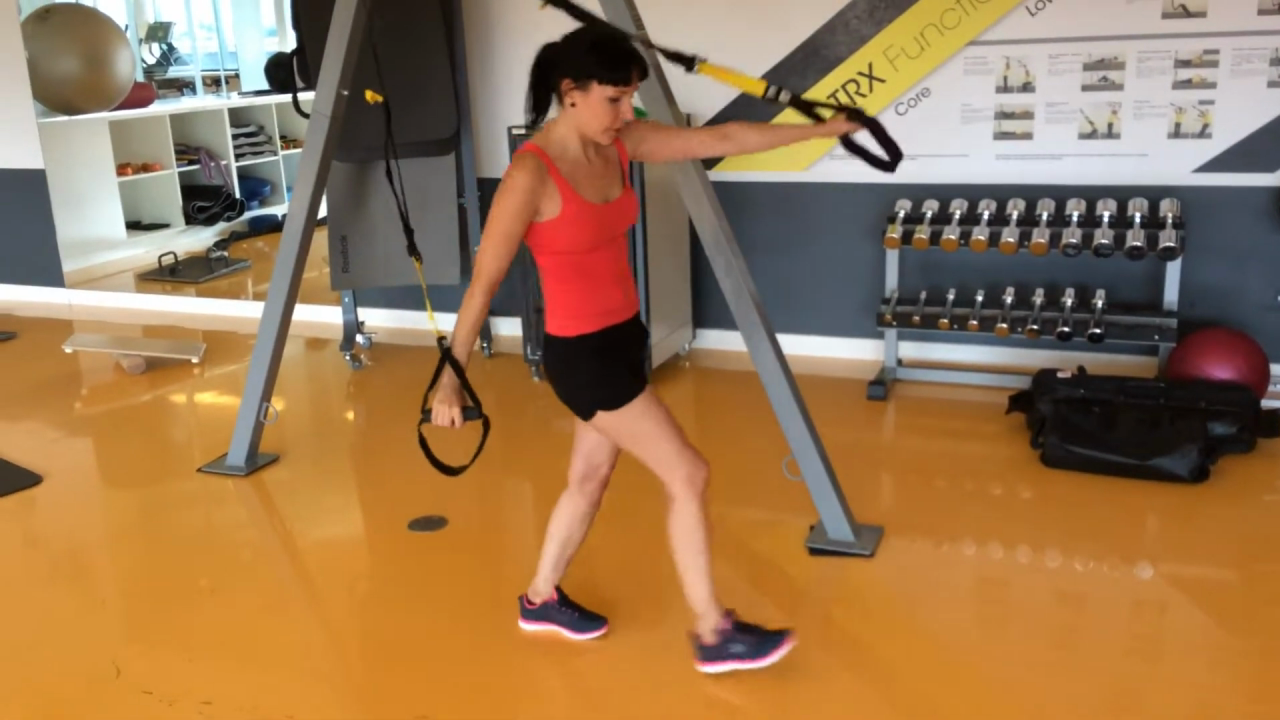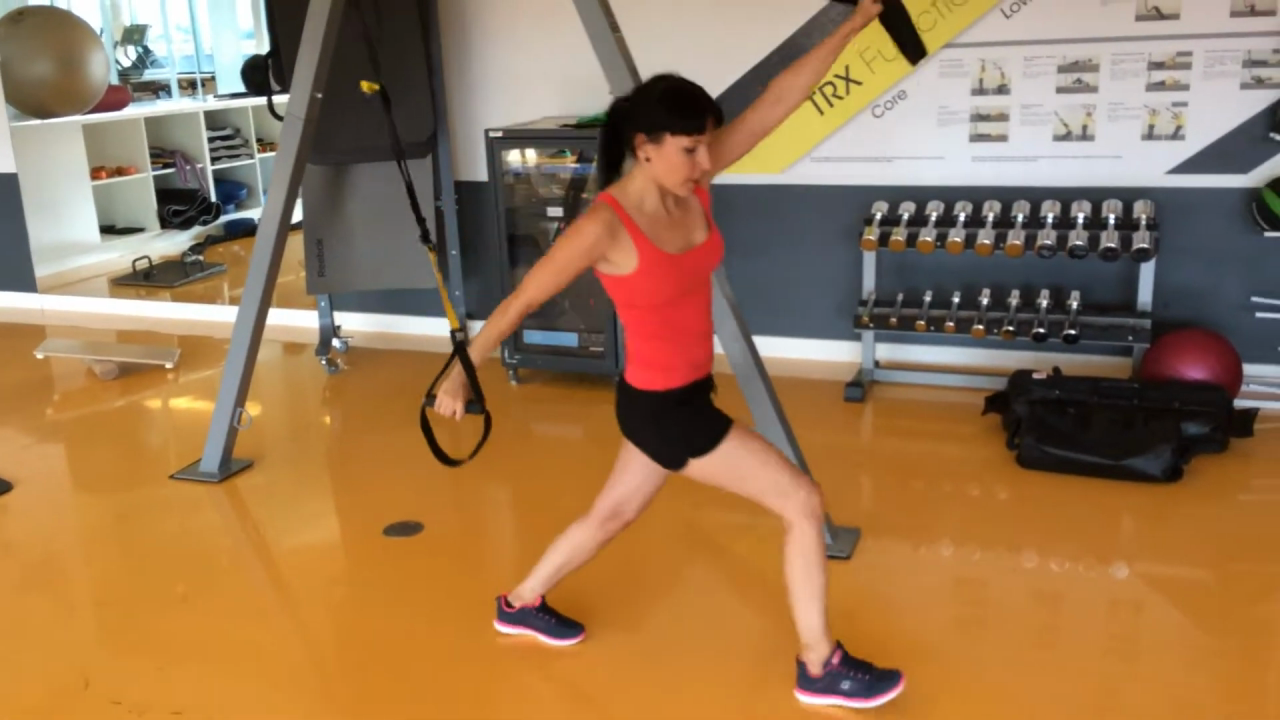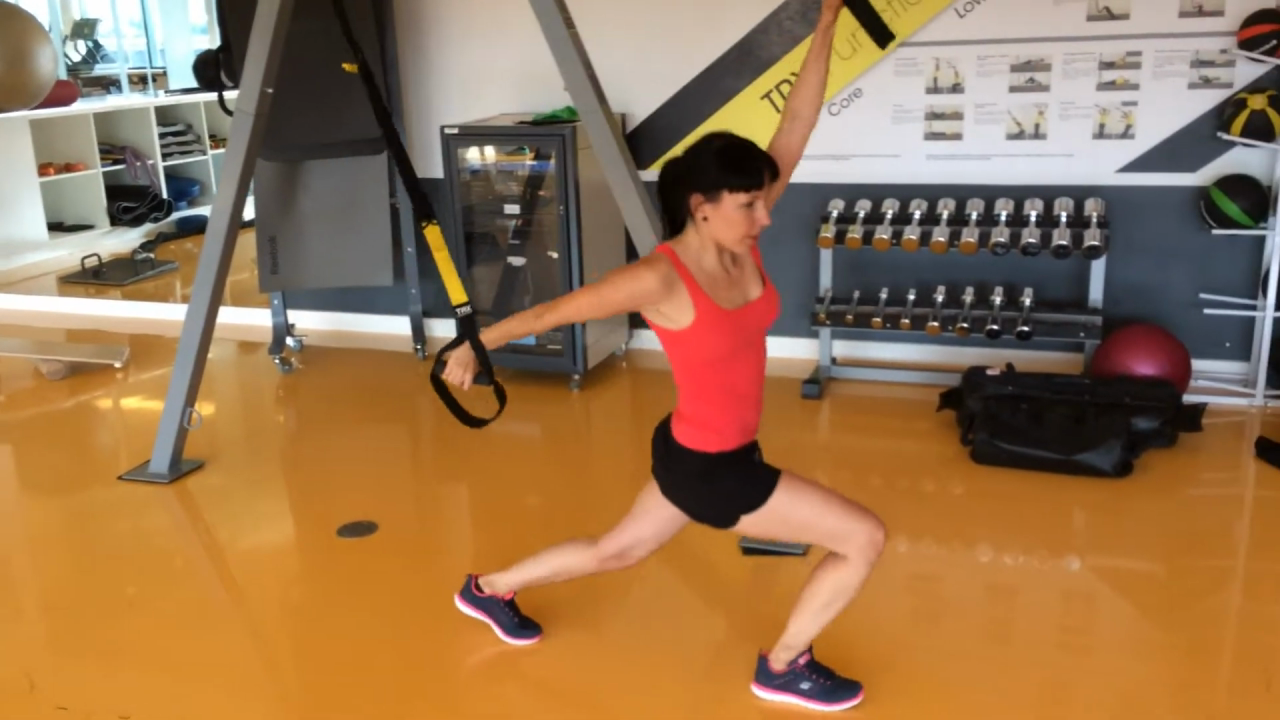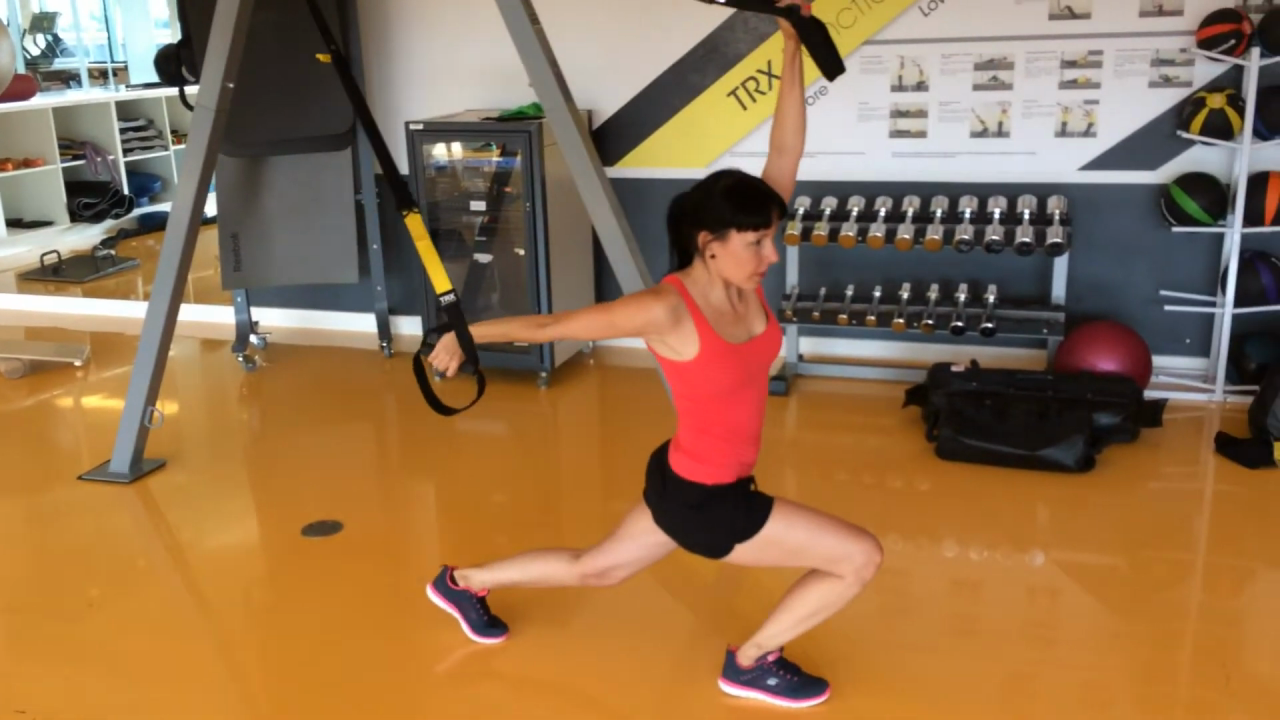
dt=0.3s
person 1, frame 1
left shoulder: (619, 144)
right shoulder: (531, 175)
left elbow: (718, 141)
right elbow: (483, 284)
left wrist: (814, 129)
right wrist: (451, 378)
left hip: (621, 339)
right hip: (582, 354)
left knee: (590, 477)
right knee: (690, 478)
left ankle: (542, 599)
right ankle: (713, 633)
person 1, frame 2
left shoulder: (689, 182)
right shoulder: (602, 227)
left elbow: (775, 103)
right elbow: (520, 301)
right wrist: (461, 373)
left hip: (682, 393)
right hip: (662, 406)
left knee: (614, 513)
right knee: (804, 505)
left ankle: (521, 604)
right ankle: (820, 666)
person 1, frame 3
left shoulder: (738, 241)
right shoulder: (660, 279)
left elbow: (796, 129)
right elbow: (552, 311)
right wrist: (473, 347)
left hip: (719, 456)
right hip: (705, 468)
left knee: (616, 549)
right knee: (864, 539)
left ankle: (487, 591)
right ankle: (783, 666)
person 1, frame 4
left shoulder: (739, 273)
right shoulder: (665, 311)
left elbow: (785, 158)
right elbow: (549, 324)
right wrist: (464, 336)
left hip: (710, 483)
right hip: (699, 498)
left knee: (596, 569)
right knee: (860, 558)
left ankle: (461, 584)
right ankle: (750, 662)
